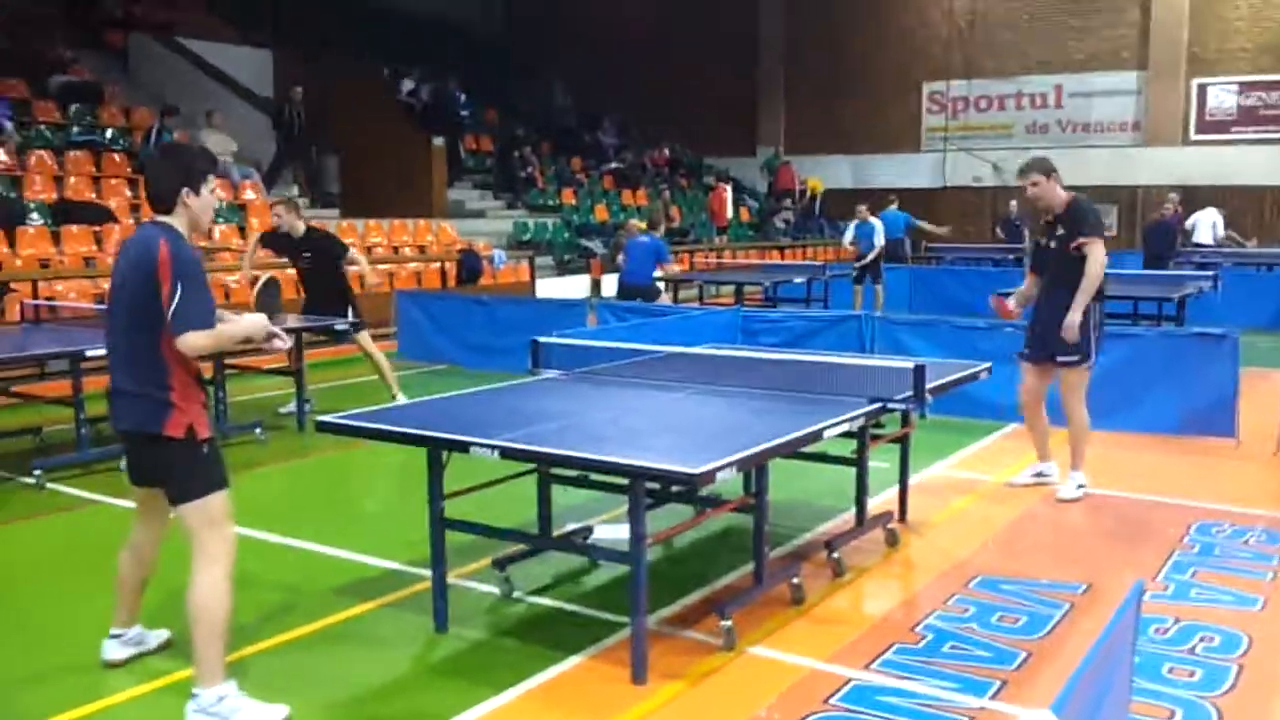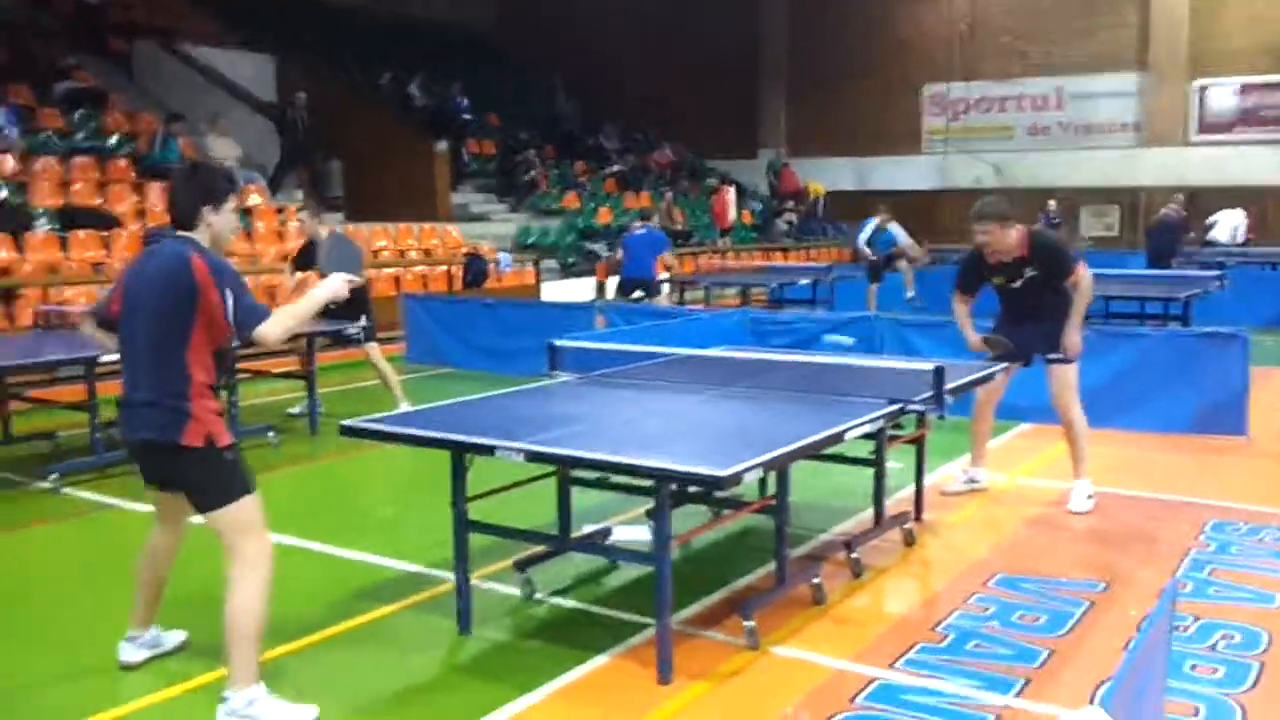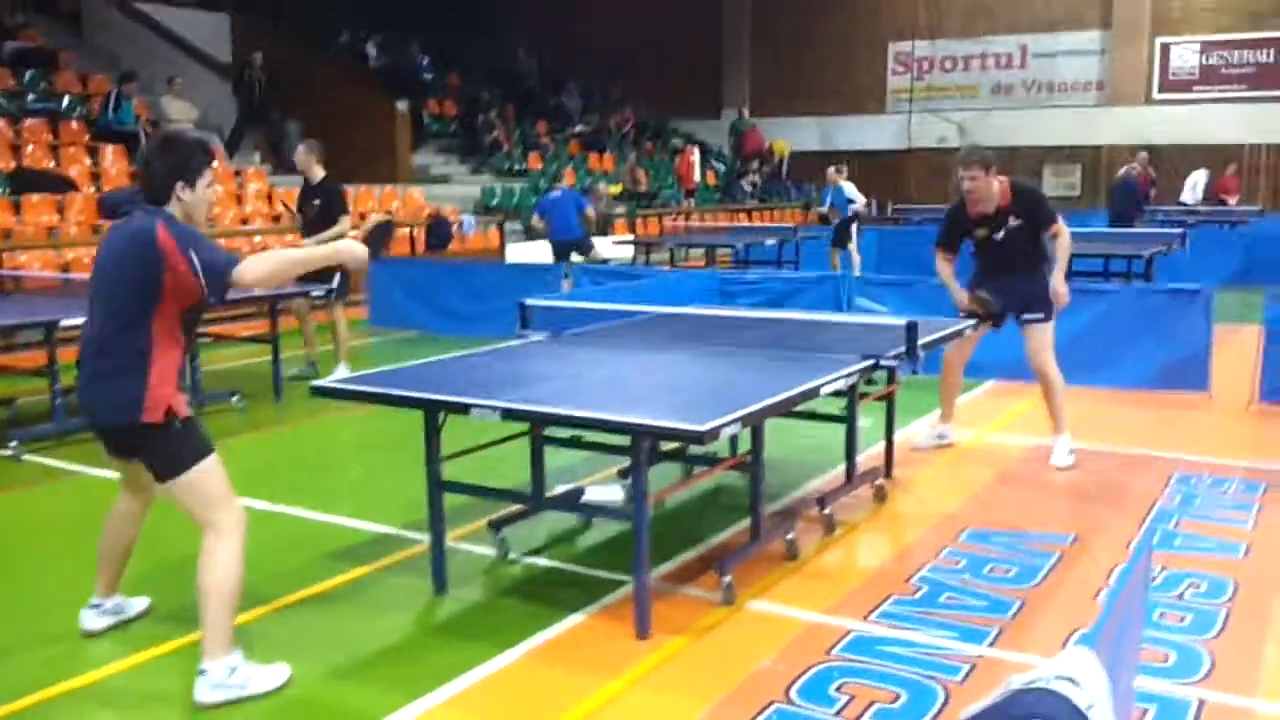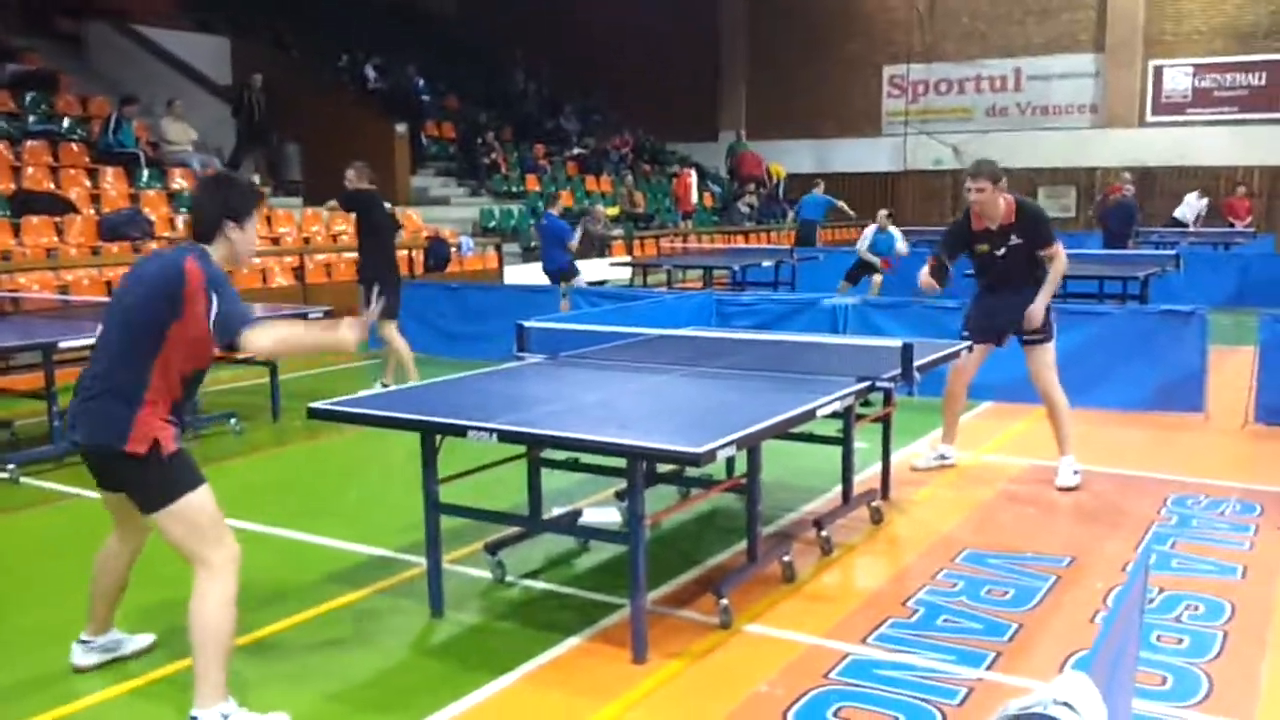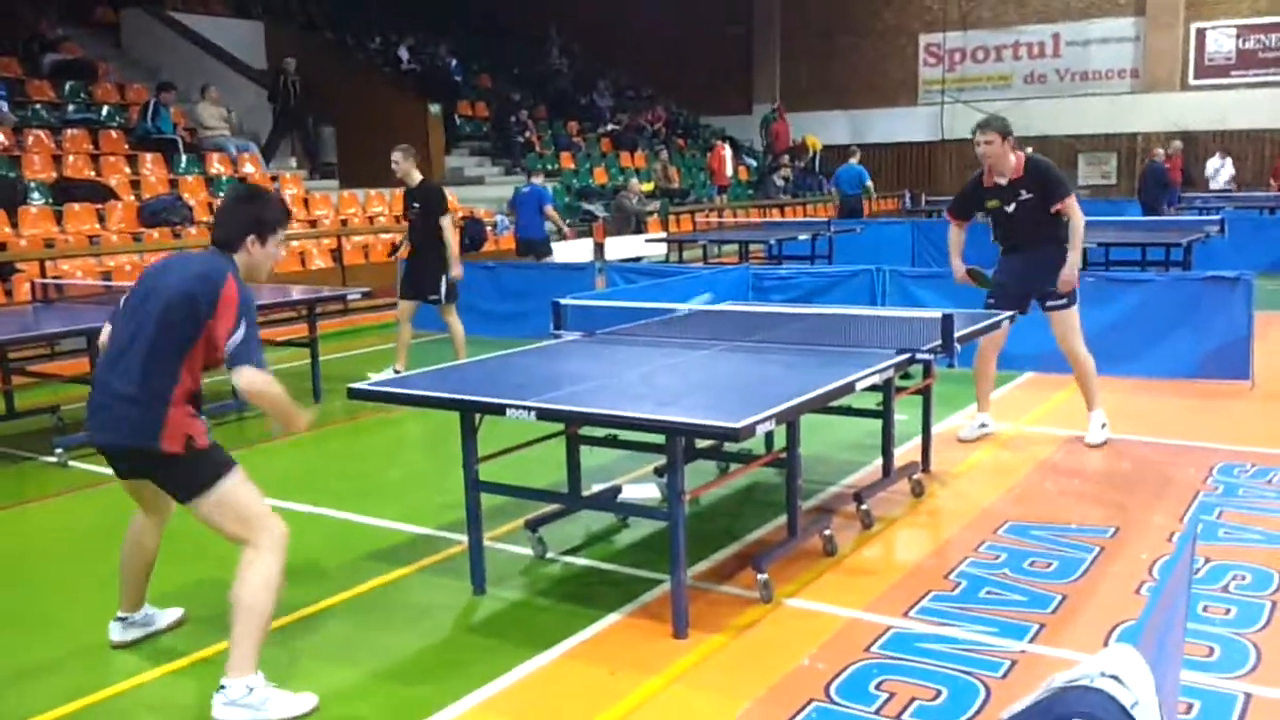
dt=1s
person 1, frame 1
left shoulder: (136, 245)
right shoulder: (175, 253)
right elbow: (194, 341)
left wrist: (237, 324)
right wrist: (246, 327)
left hip: (135, 410)
right hip: (172, 416)
left knee: (150, 521)
right knee: (216, 546)
left ankle: (123, 633)
person 1, frame 2
left shoulder: (147, 261)
right shoulder: (203, 266)
left elbow: (96, 325)
right elbow: (269, 330)
right wrist: (323, 292)
left hip: (144, 420)
right hip: (189, 426)
left knee: (170, 522)
right knee: (251, 552)
left ankle: (141, 636)
person 1, frame 3
left shoulder: (128, 230)
right shoulder: (165, 236)
right elbow: (244, 273)
right wrist: (334, 250)
left hip: (105, 392)
right hip: (146, 400)
left knee: (137, 492)
right knee: (225, 521)
left ankle: (103, 603)
right ankle: (220, 669)
person 1, frame 4
left shoulder: (156, 264)
right shoulder: (196, 273)
left elbow: (117, 338)
right elbow: (254, 340)
right wrist: (333, 336)
left hip: (94, 422)
right hip: (135, 431)
left knee: (130, 530)
right knee: (218, 560)
left ankle: (94, 640)
person 1, frame 5
left shoulder: (168, 267)
right shoulder: (226, 284)
left elbow: (110, 339)
right elbow: (251, 379)
right wrist: (293, 415)
left hip: (108, 420)
right hip: (160, 430)
left knee: (153, 509)
right knee: (268, 538)
left ankle: (130, 617)
person 2, frame 1
left shoulder: (1081, 210)
right shoulder: (1045, 228)
left elbow: (1097, 260)
left wrist: (1077, 310)
right wrist: (1016, 300)
left hip: (1077, 317)
right hip: (1046, 316)
left knee: (1071, 400)
right knee: (1029, 398)
left ankle: (1077, 474)
right ankle: (1046, 466)
person 2, frame 2
left shoulder: (1044, 245)
right shoulder: (976, 260)
left elbow: (1083, 281)
right elbow: (960, 301)
left wrist: (1073, 329)
right wrist: (969, 334)
left hip: (1055, 324)
right hip: (1012, 326)
left knee: (1066, 403)
right knee: (984, 396)
left ankle: (1082, 483)
right ankle: (975, 472)
person 2, frame 3
left shoulder: (1027, 195)
right shoulder: (959, 214)
left elbow: (1062, 235)
right elbow: (944, 259)
left wrist: (1059, 278)
right wrist: (957, 292)
left hip: (1033, 282)
right hip: (987, 285)
left knee: (1042, 361)
right knee: (953, 355)
left ankle: (1062, 440)
right ankle: (944, 428)
person 2, frame 4
left shoulder: (1029, 214)
right shoulder: (964, 226)
left elbow: (1058, 259)
right elbow: (936, 263)
left wrist: (1040, 303)
right wrist: (927, 277)
left hip: (1031, 302)
right hip: (989, 300)
left knee: (1045, 381)
right knee: (957, 374)
left ankle: (1067, 461)
right ankle: (946, 449)
person 2, frame 5
left shoulder: (1040, 170)
right shoulder: (977, 186)
left elbow: (1075, 215)
right elbow: (956, 224)
left wrist: (1072, 263)
right wrist: (957, 261)
left hip: (1050, 260)
right hip: (1011, 263)
left knee: (1070, 343)
right knee: (987, 343)
left ankle: (1096, 415)
right ankle: (983, 418)
person 3, frame 1
left shoulder: (320, 238)
right shoulder: (281, 238)
left elbow: (355, 256)
right elbow: (255, 240)
left wrist: (369, 275)
right wrist: (247, 268)
left hip: (341, 300)
right hip: (314, 303)
left knee: (367, 346)
left ankle: (398, 396)
person 3, frame 2
right shoulder: (309, 248)
right elbow: (292, 269)
right wrist: (290, 282)
left hip: (356, 307)
right hip: (334, 307)
left knee: (373, 354)
left ankle: (403, 404)
person 3, frame 3
left shoulder: (333, 188)
right shoulder: (306, 188)
left elbow: (345, 225)
left wrist: (314, 240)
right wrist: (293, 221)
left knee: (335, 311)
right knee: (299, 306)
left ankle: (342, 366)
right ankle: (310, 363)
person 3, frame 4
left shoulder: (361, 196)
right shoulder: (383, 203)
left elbow: (330, 206)
right elbow: (396, 233)
left hip: (379, 276)
right hip: (387, 274)
left knee: (389, 332)
right knee: (386, 332)
left ankle: (414, 381)
right ankle: (386, 384)
person 3, frame 5
left shoulder: (432, 191)
right shoulder: (409, 192)
left elbow: (448, 227)
left wrist: (454, 263)
right wrist: (406, 241)
left hip: (436, 262)
right hip: (416, 262)
left knee: (448, 315)
right knee: (403, 315)
right ankle: (398, 369)
